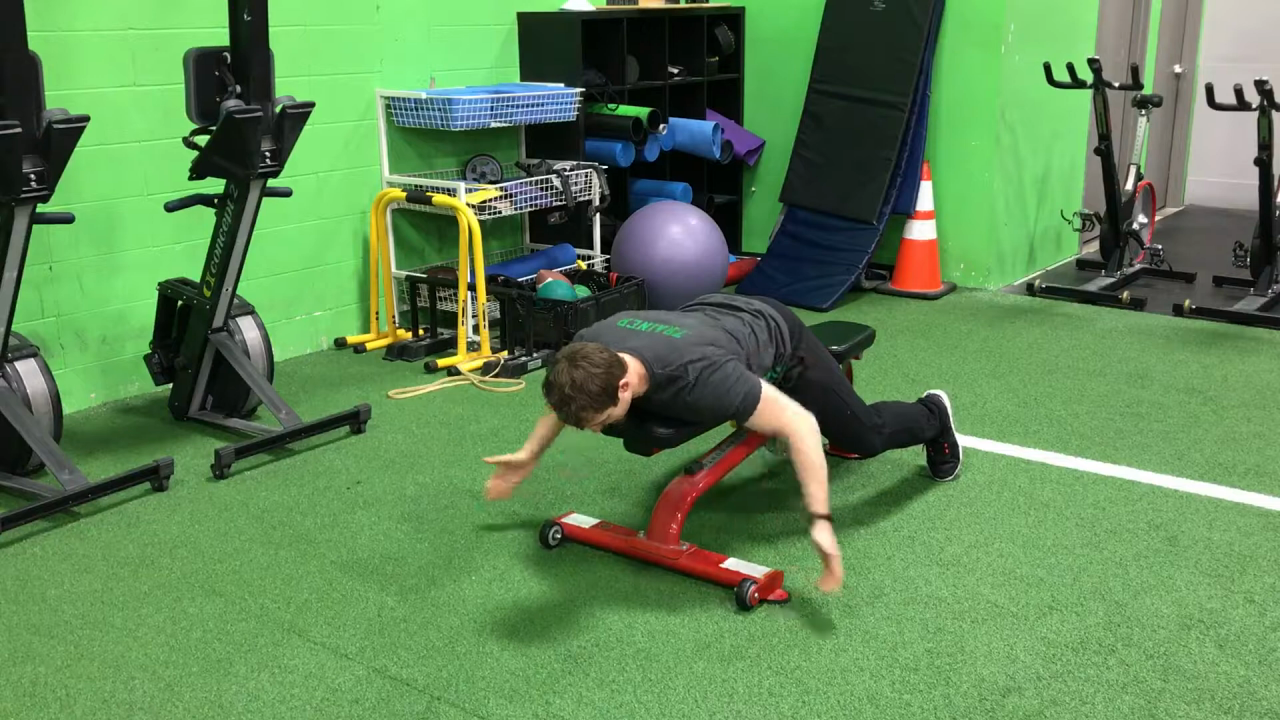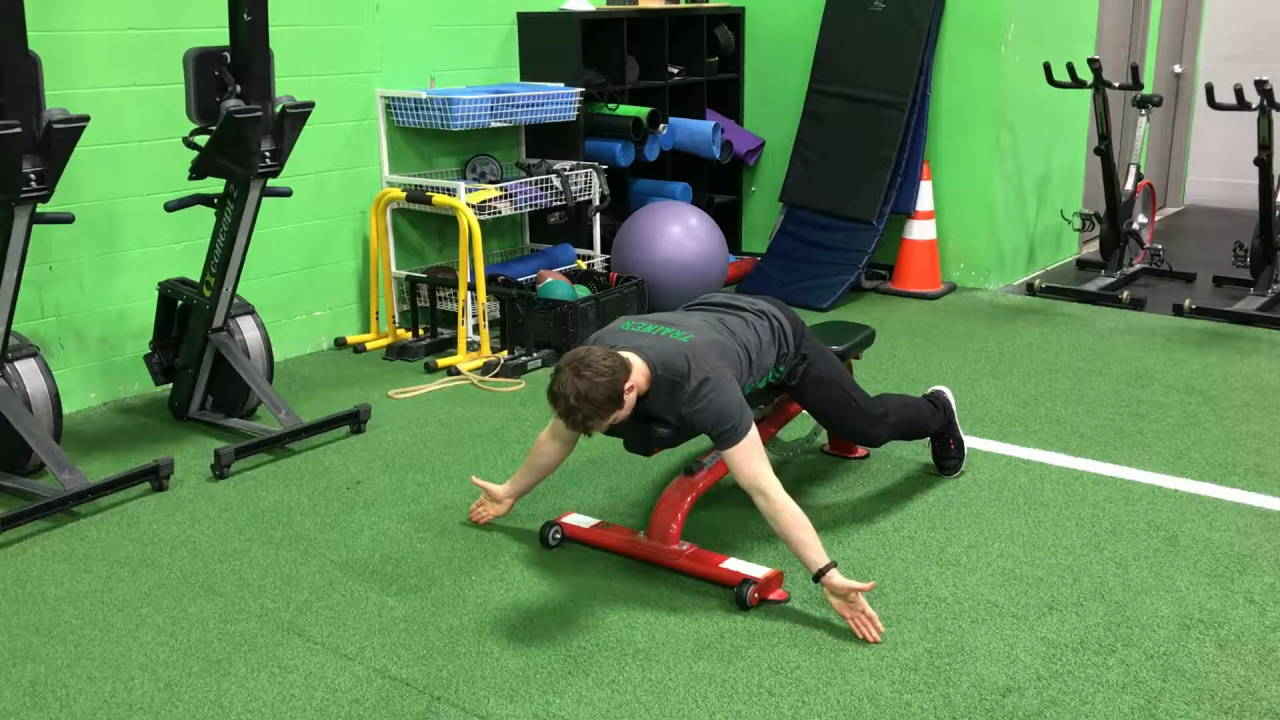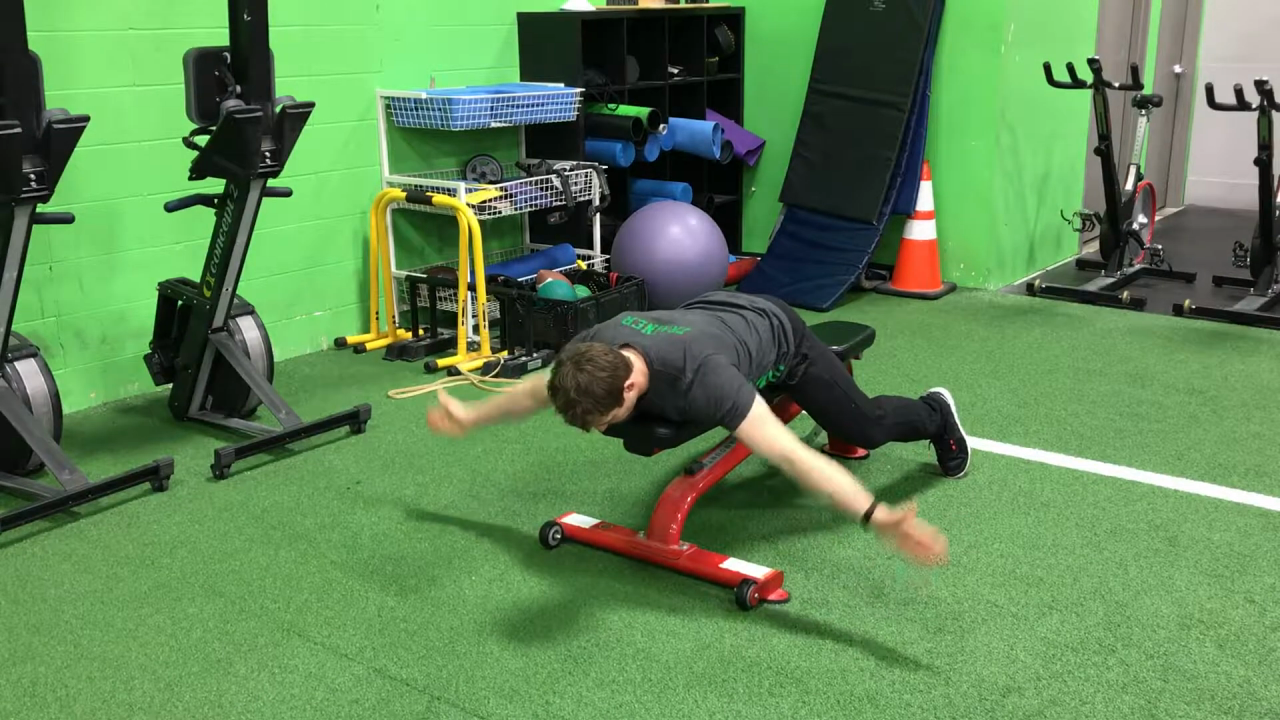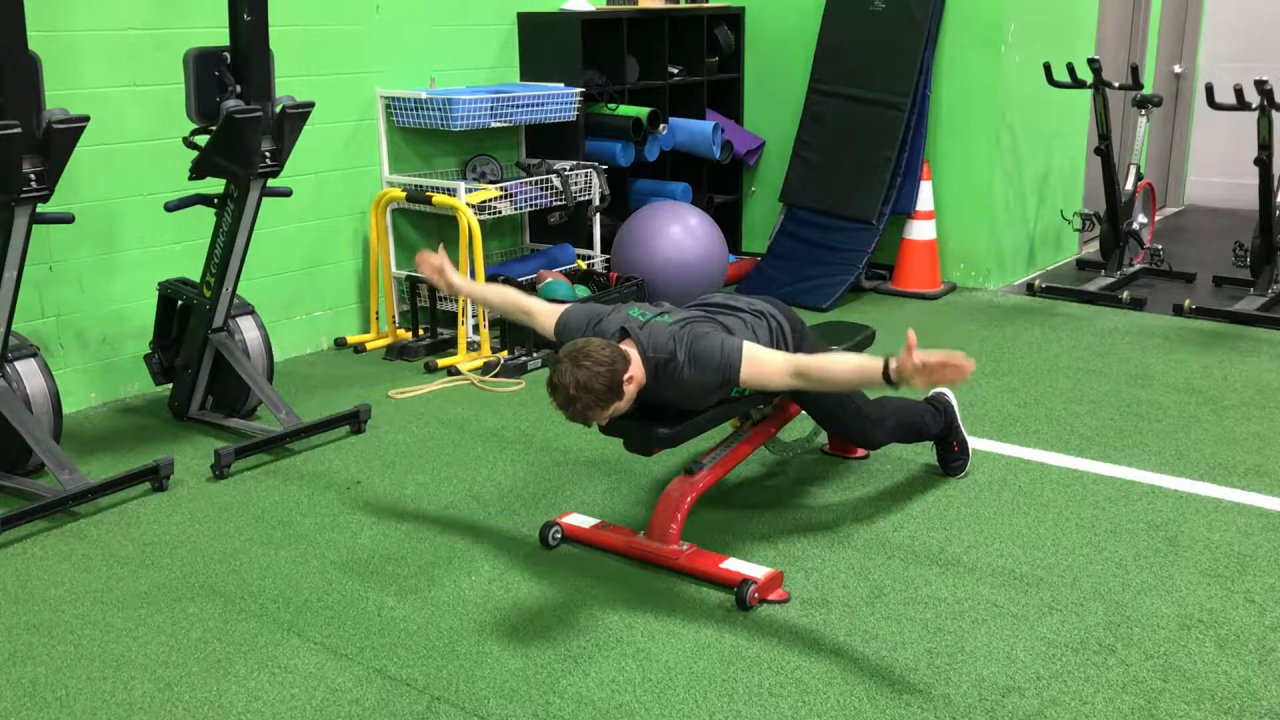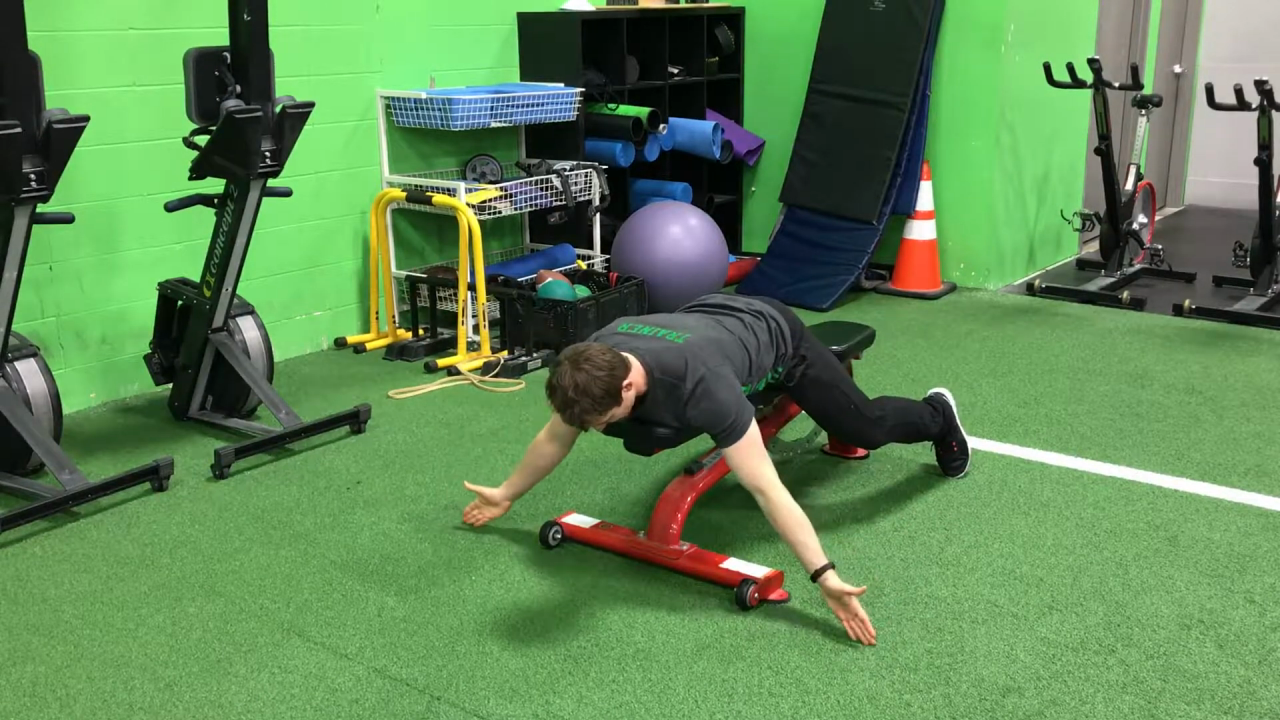
dt=1s
person 1, frame 1
left shoulder: (696, 377)
right shoulder: (588, 351)
left elbow: (800, 423)
right elbow: (567, 399)
left wrist: (819, 521)
right wrist: (529, 454)
left hip: (776, 338)
right hip: (717, 315)
left knee: (863, 433)
left ankle: (932, 417)
person 1, frame 2
left shoulder: (699, 387)
right shoulder: (592, 364)
left elbow: (765, 490)
right elbow: (558, 435)
left wrist: (828, 576)
right wrist: (510, 492)
left hip: (776, 335)
right hip: (718, 314)
left knee: (868, 424)
left ankle: (936, 412)
person 1, frame 3
left shoulder: (695, 377)
right shoulder: (593, 350)
left elbow: (790, 455)
right elbow: (533, 392)
left wrist: (874, 515)
right wrist: (470, 415)
left hip: (775, 333)
right hip: (715, 313)
left knee: (861, 423)
left ankle: (933, 413)
person 1, frame 4
left shoulder: (687, 358)
right shoulder: (593, 333)
left elbow: (802, 370)
right elbow: (529, 304)
left wrist: (895, 370)
right wrist: (458, 283)
left hip: (778, 335)
right hip: (723, 317)
left knee: (865, 426)
left ankle: (935, 417)
person 1, frame 5
left shoulder: (698, 385)
right shoulder: (591, 363)
left elbow: (767, 489)
right elbow: (554, 436)
left wrist: (825, 576)
right wrist: (505, 495)
left hip: (775, 334)
right hip: (717, 316)
left knee: (867, 426)
left ankle: (937, 414)
